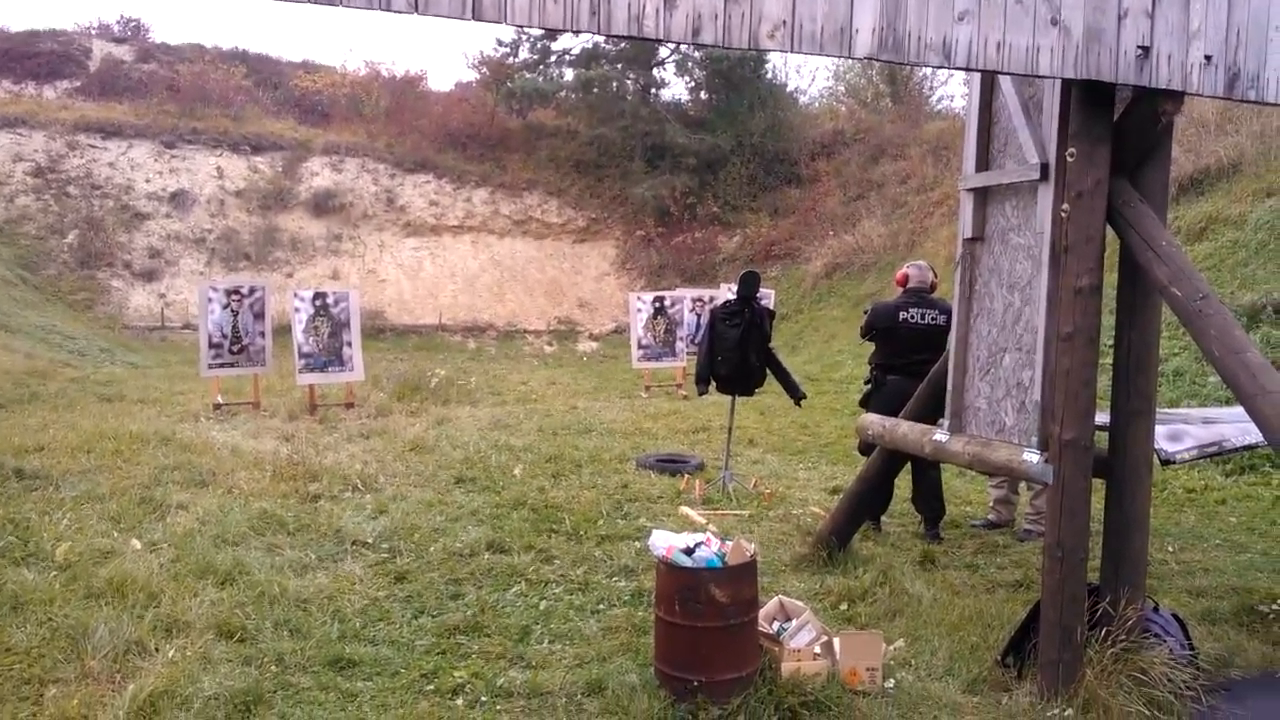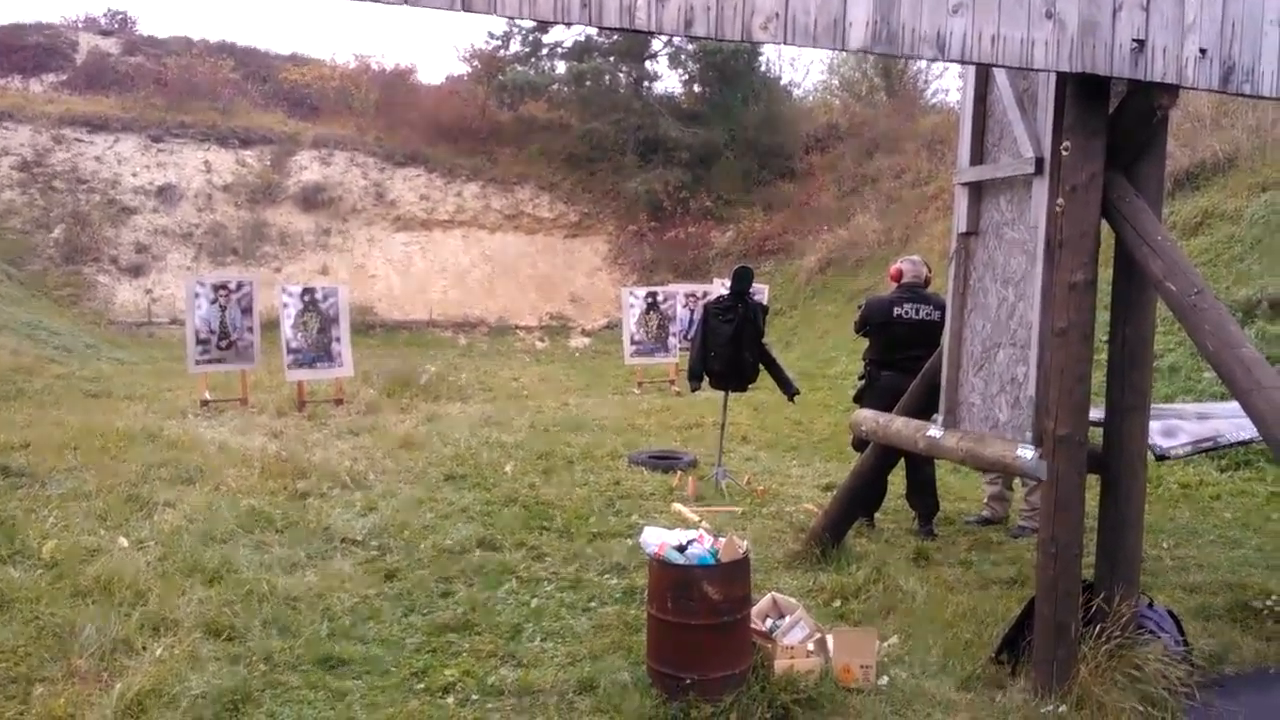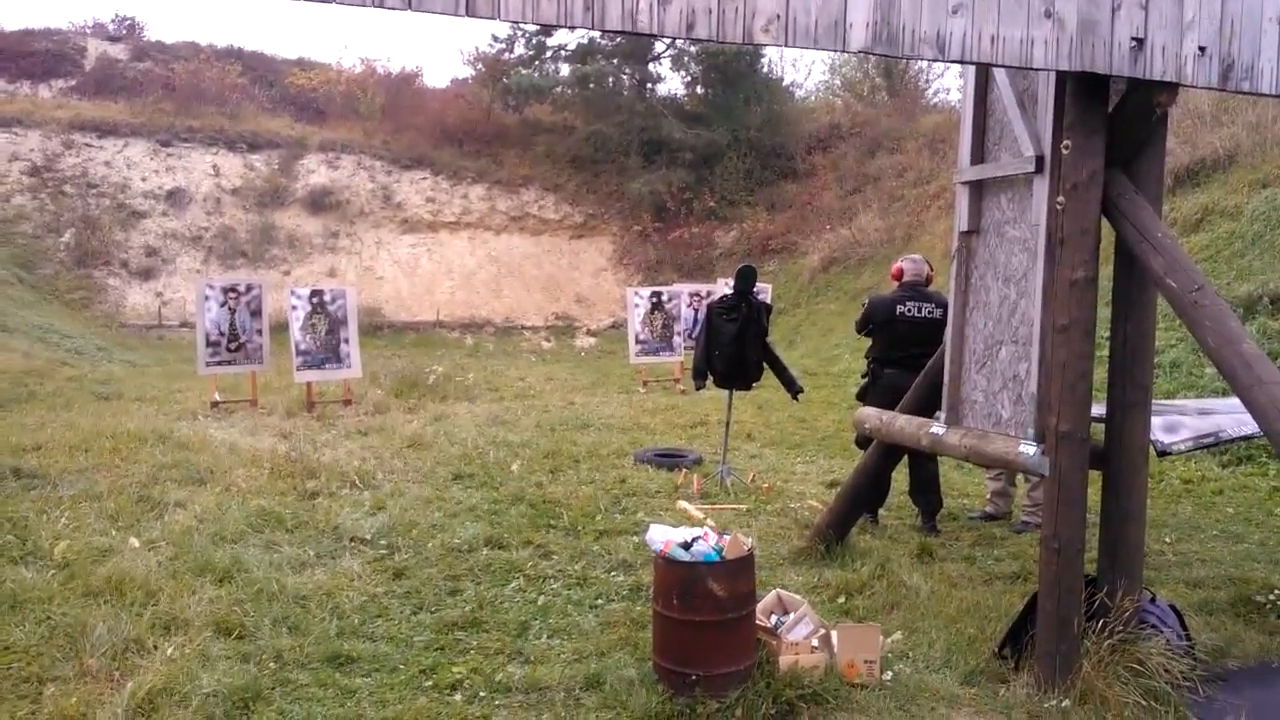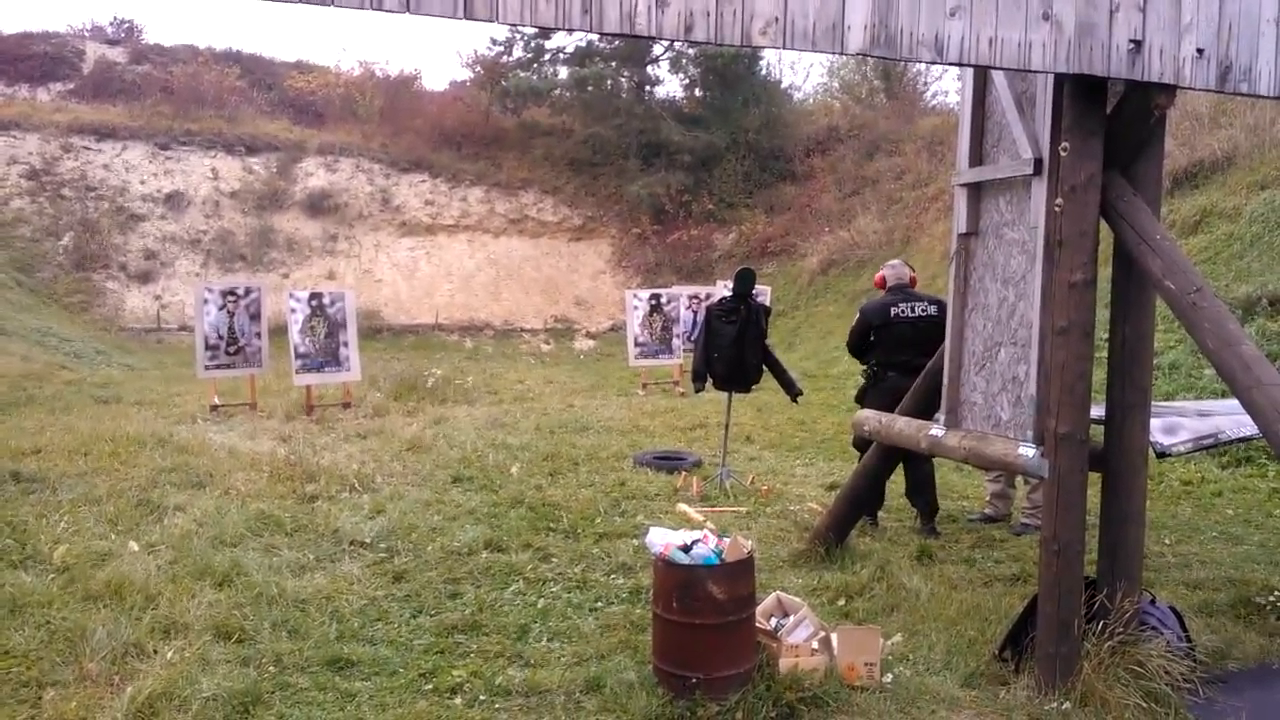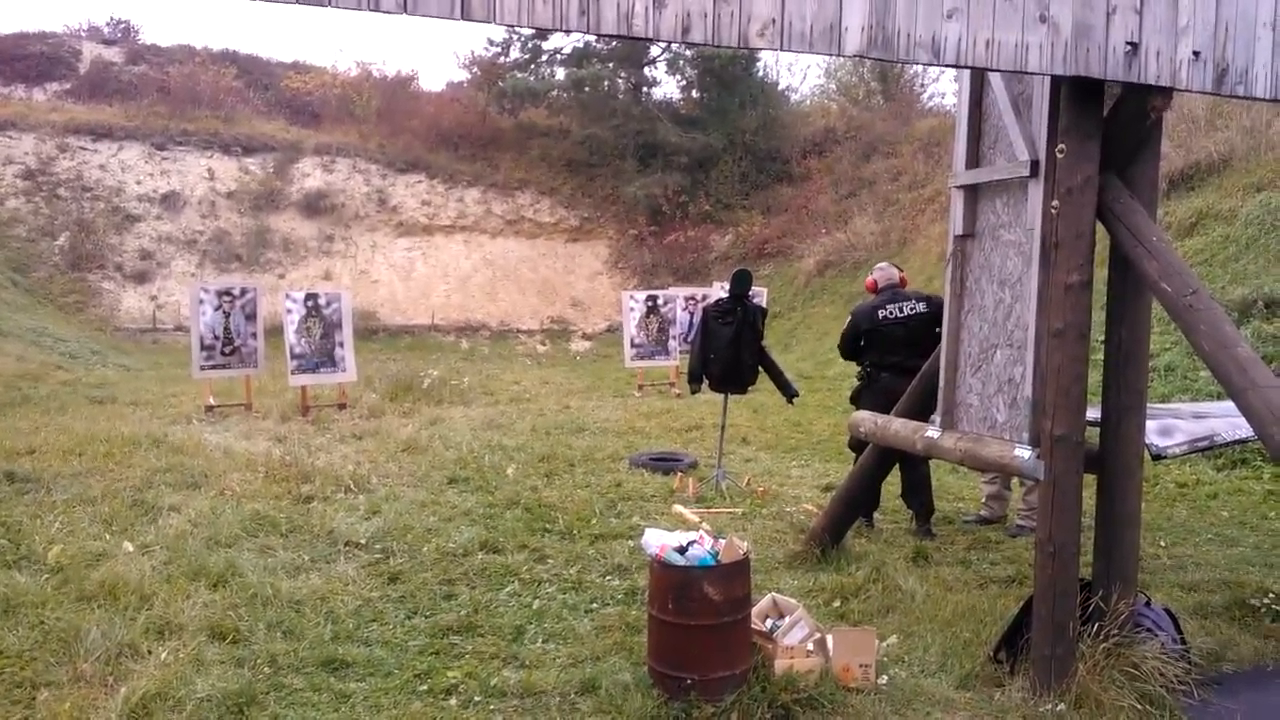
dt=0.3s
person 1, frame 1
left shoulder: (884, 310)
right shoulder: (946, 312)
left elbow: (866, 333)
right elbow: (952, 346)
left hip: (890, 389)
right knee: (926, 458)
left ankle: (872, 517)
right ankle: (932, 524)
person 1, frame 2
left shoulder: (878, 305)
right shoulder: (940, 307)
left elbow: (860, 328)
left hip: (883, 385)
right knee: (921, 454)
left ankle: (865, 514)
right ankle: (925, 521)
person 1, frame 3
left shoulder: (880, 303)
right shoulder: (943, 306)
left elbow: (861, 329)
left hip: (886, 383)
right knee: (923, 451)
left ankle: (869, 510)
right ankle: (928, 516)
person 1, frame 4
left shoulder: (872, 309)
right shoulder: (936, 306)
left elbow: (854, 347)
left hip: (884, 386)
left knee: (873, 451)
right knee: (920, 453)
left ankle: (869, 513)
right ankle: (927, 518)
person 1, frame 5
left shoulder: (863, 313)
right shoulder: (928, 303)
left elbow: (846, 350)
right wrist: (924, 351)
left hip: (879, 387)
left knee: (869, 451)
right knee: (915, 454)
left ankle: (864, 514)
right ankle: (923, 520)
